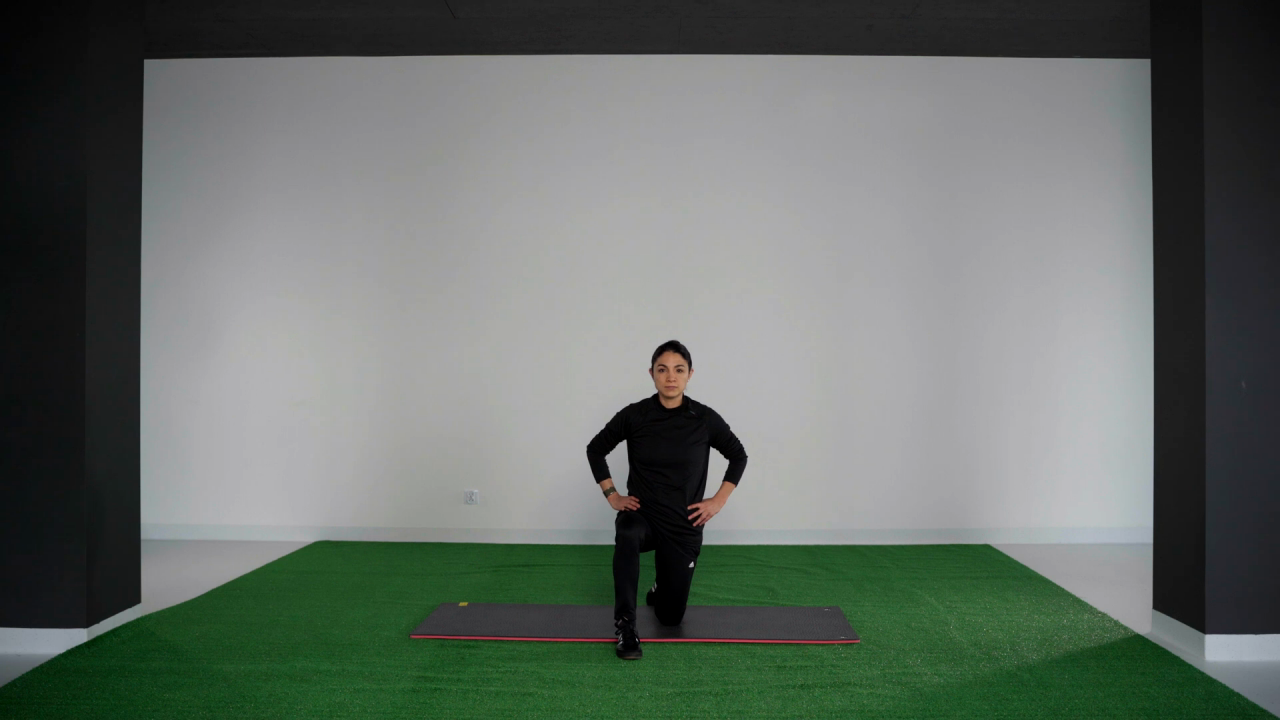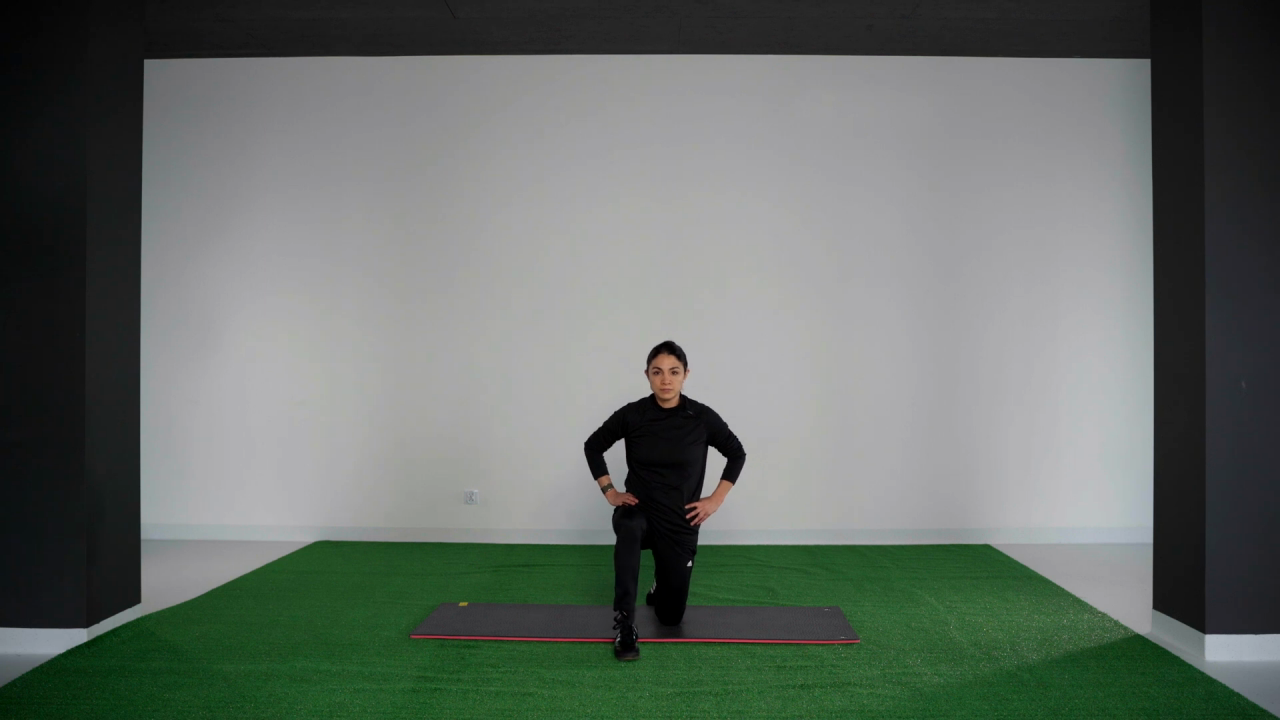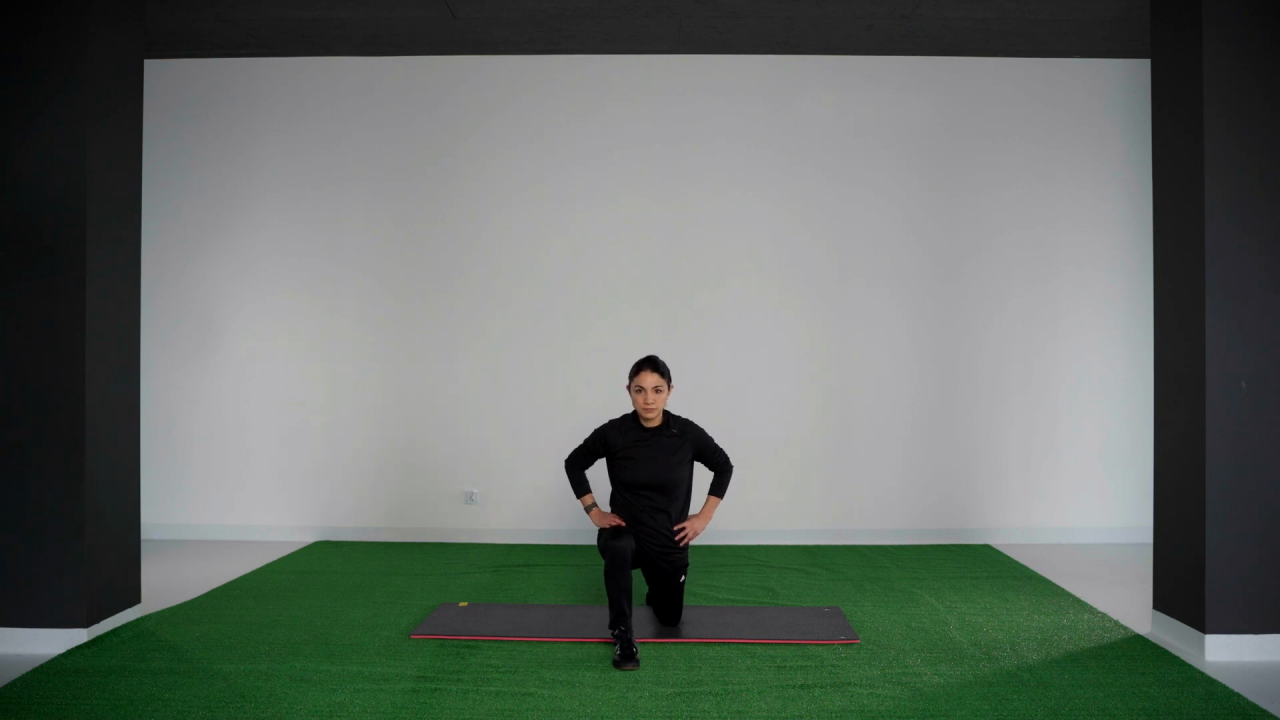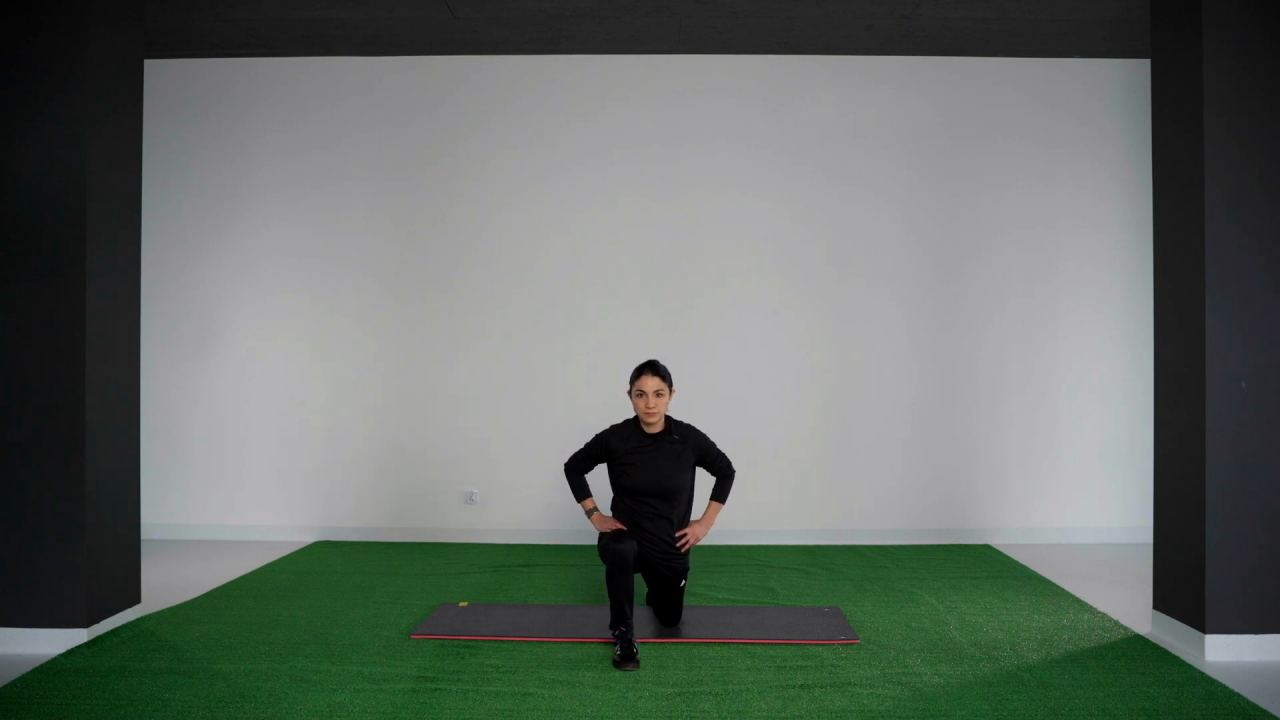
dt=0.7s
person 1, frame 1
left shoulder: (705, 418)
right shoulder: (634, 415)
left elbow: (738, 455)
right elbow: (596, 449)
left wrist: (719, 500)
right wrist: (612, 495)
left hip: (684, 524)
right hip: (641, 514)
left knee: (671, 616)
right knee: (628, 535)
left ankle: (660, 589)
right ankle: (625, 625)
person 1, frame 2
left shoulder: (702, 417)
right shoulder: (631, 414)
left elbow: (736, 453)
right elbow: (593, 446)
left wrist: (716, 499)
right wrist: (609, 492)
left hip: (680, 522)
right hip: (637, 510)
left knee: (671, 616)
right knee: (629, 529)
left ankle: (660, 587)
right ankle: (624, 623)
person 1, frame 3
left shoulder: (687, 433)
right shoulder: (613, 433)
left elbow: (724, 467)
right elbow: (574, 464)
left wrist: (704, 516)
right wrist: (593, 511)
left hip: (669, 539)
right hip: (624, 531)
left knee: (670, 618)
right knee: (618, 547)
left ankle: (656, 590)
right ankle: (622, 635)
person 1, frame 4
left shoulder: (690, 439)
right shoulder: (614, 438)
left elbow: (726, 471)
right elbow: (573, 468)
left wrist: (706, 522)
right wrist: (595, 516)
left hip: (671, 544)
right hip: (625, 537)
left knee: (670, 619)
right knee: (621, 551)
left ankle: (656, 591)
right ankle: (623, 635)
